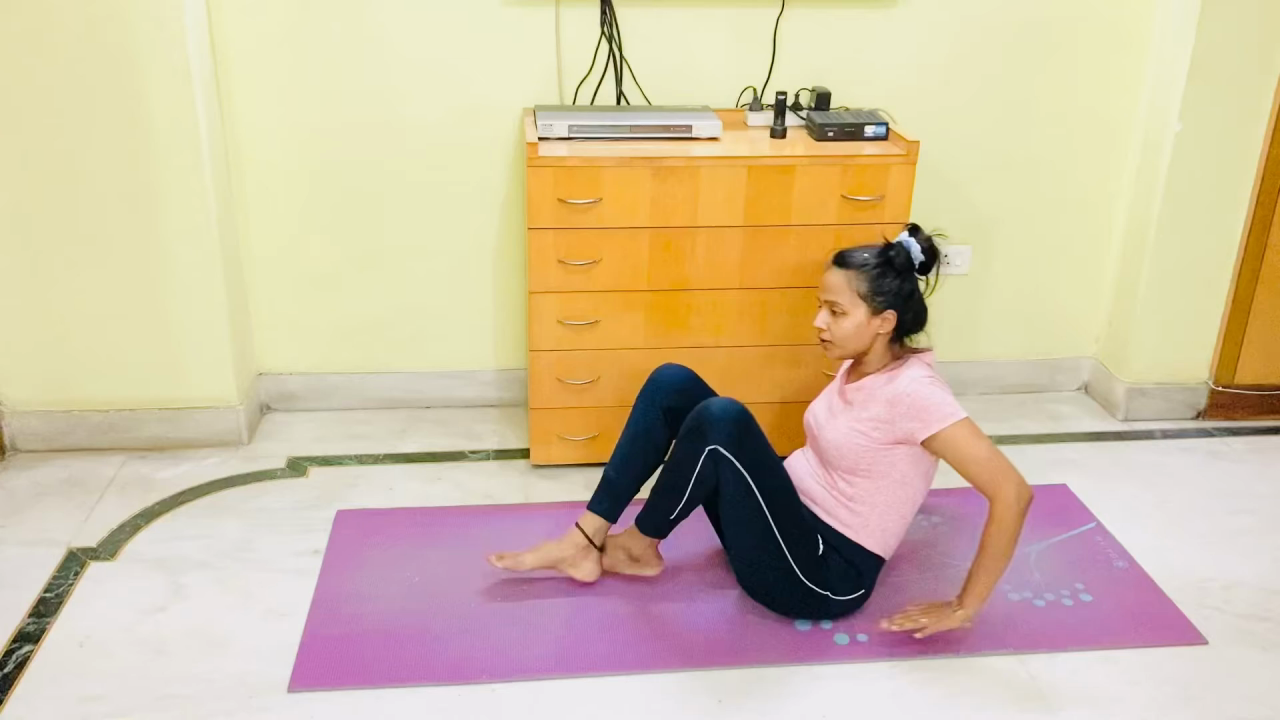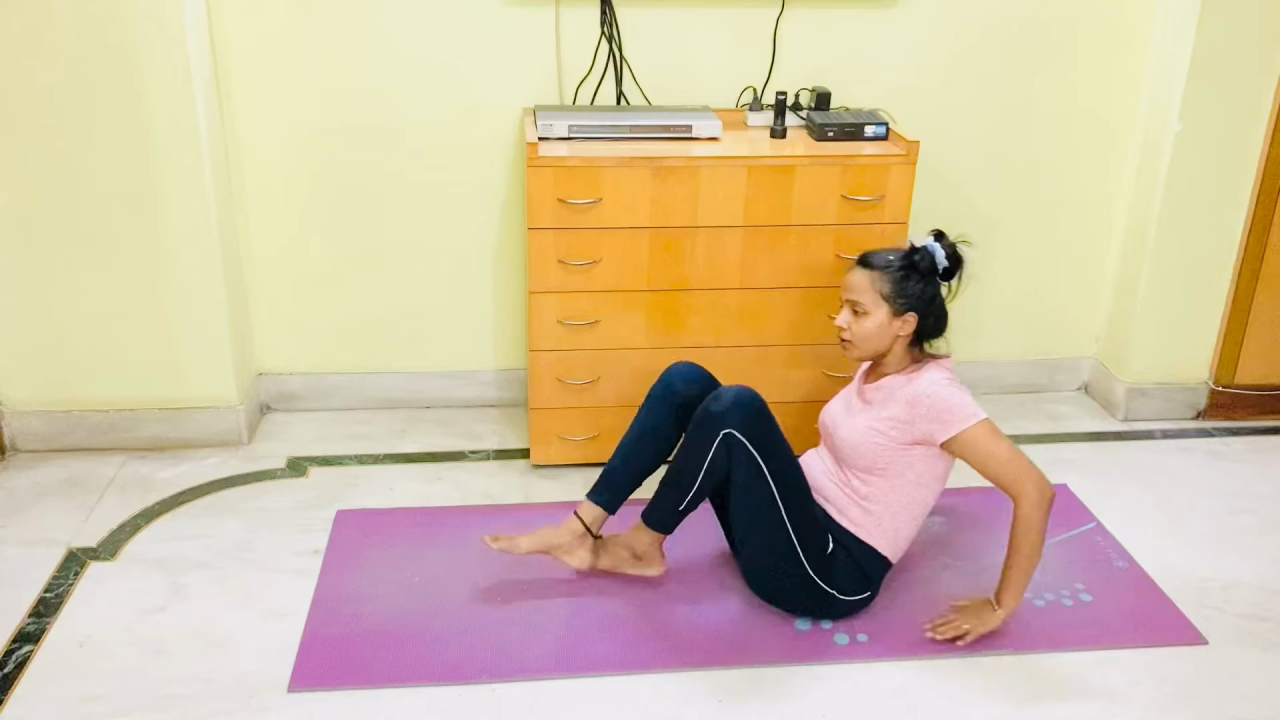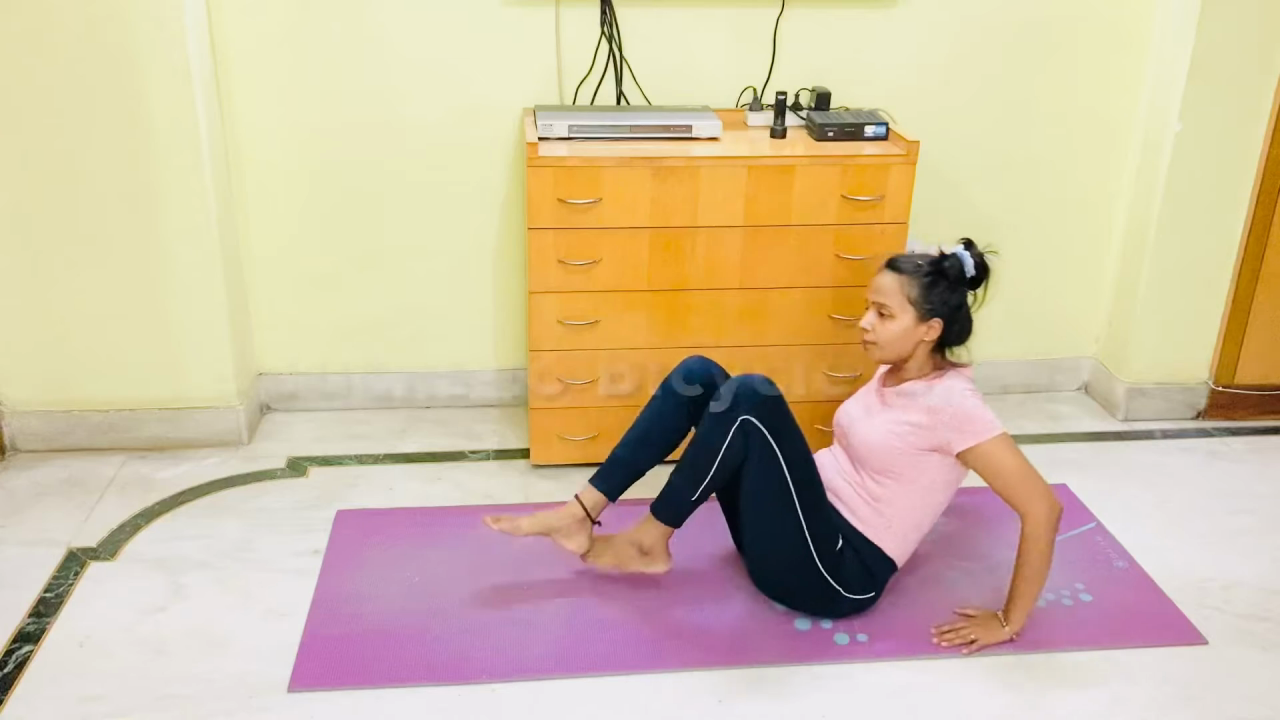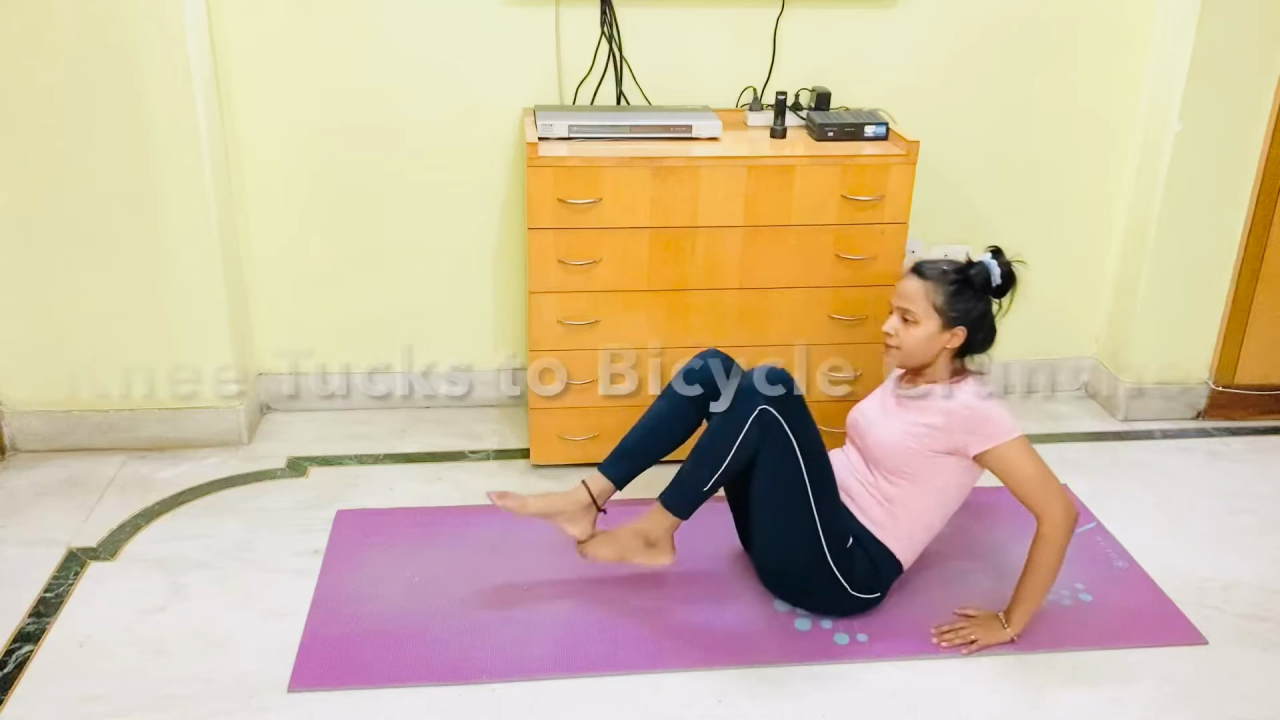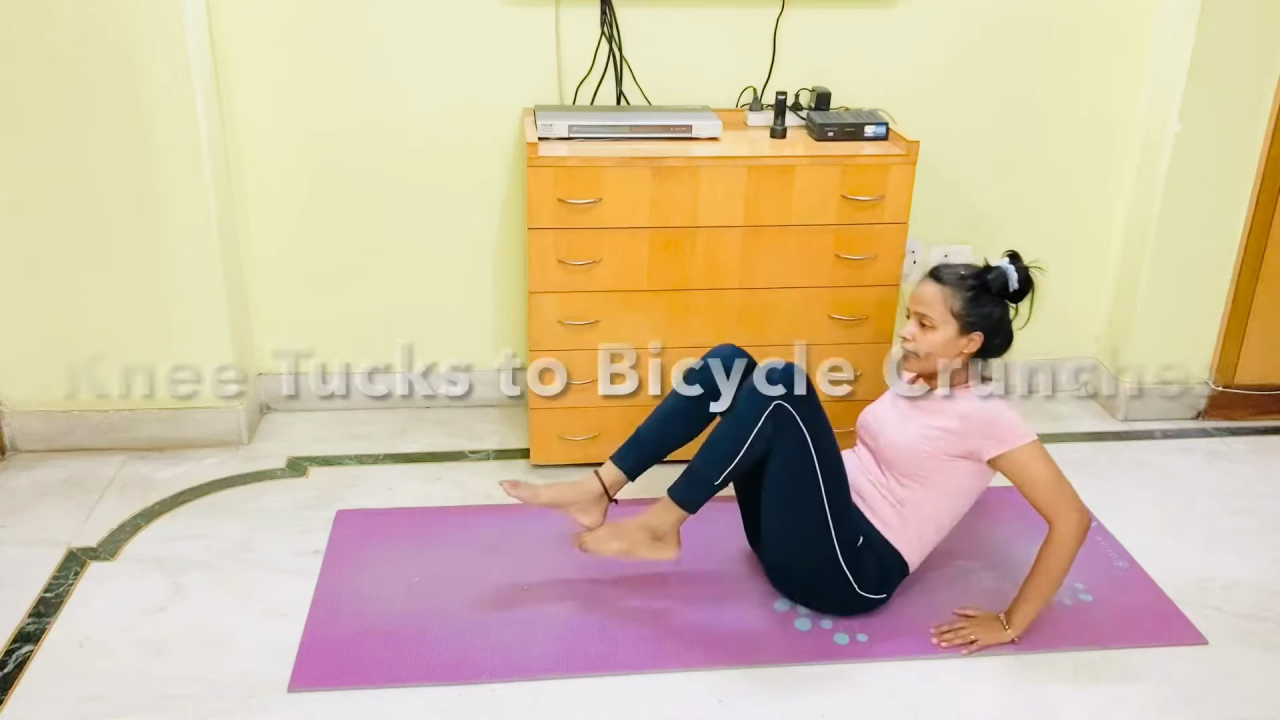
dt=0.1s
person 1, frame 1
left shoulder: (911, 393)
right shoulder: (862, 364)
left elbow: (1011, 491)
left wrist: (965, 605)
left hip: (822, 574)
right hip: (792, 517)
left knee: (719, 421)
right knee: (673, 383)
left ankle: (638, 545)
right ankle: (591, 539)
person 1, frame 2
left shoulder: (931, 396)
right shoulder: (881, 367)
left elbow: (1034, 492)
left wrist: (998, 608)
left hip: (832, 574)
right hip: (802, 520)
left knee: (736, 407)
right knee: (684, 381)
left ankle: (644, 544)
right ankle: (586, 529)
person 1, frame 3
left shoulder: (951, 404)
right shoulder: (897, 372)
left elbow: (1042, 508)
left wrist: (1008, 621)
left hip: (833, 571)
right hip: (801, 525)
left knee: (750, 395)
right knee: (698, 374)
left ankle: (650, 540)
right ankle: (583, 512)
person 1, frame 4
left shoulder: (969, 408)
right shoulder: (911, 375)
left elbow: (1059, 511)
left wrist: (1010, 622)
left hip: (844, 571)
right hip: (806, 525)
left knee: (771, 385)
right knee: (711, 368)
left ankle: (655, 533)
right ankle: (589, 498)
person 1, frame 5
left shoulder: (985, 416)
right shoulder: (920, 380)
left elbow: (1072, 520)
left wrist: (1010, 624)
left hip: (847, 569)
right hip: (806, 527)
left knee: (784, 383)
right knee: (729, 362)
left ankle: (660, 526)
right ankle: (599, 487)
